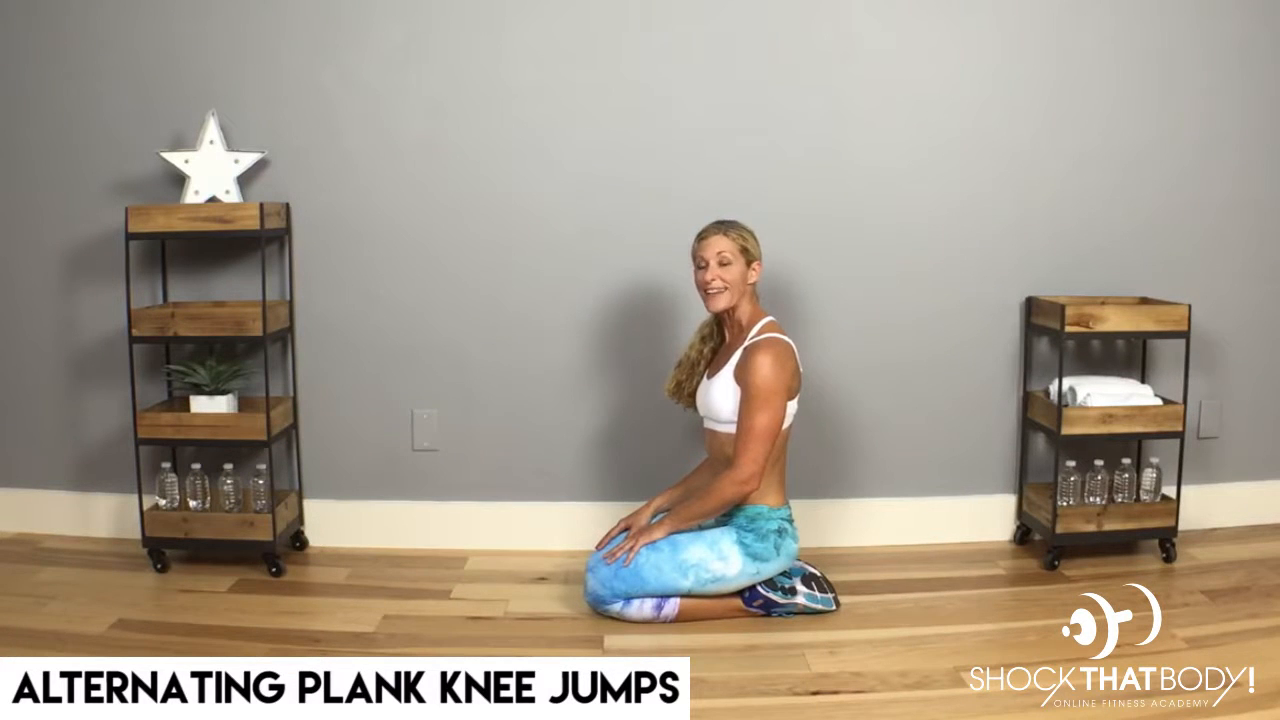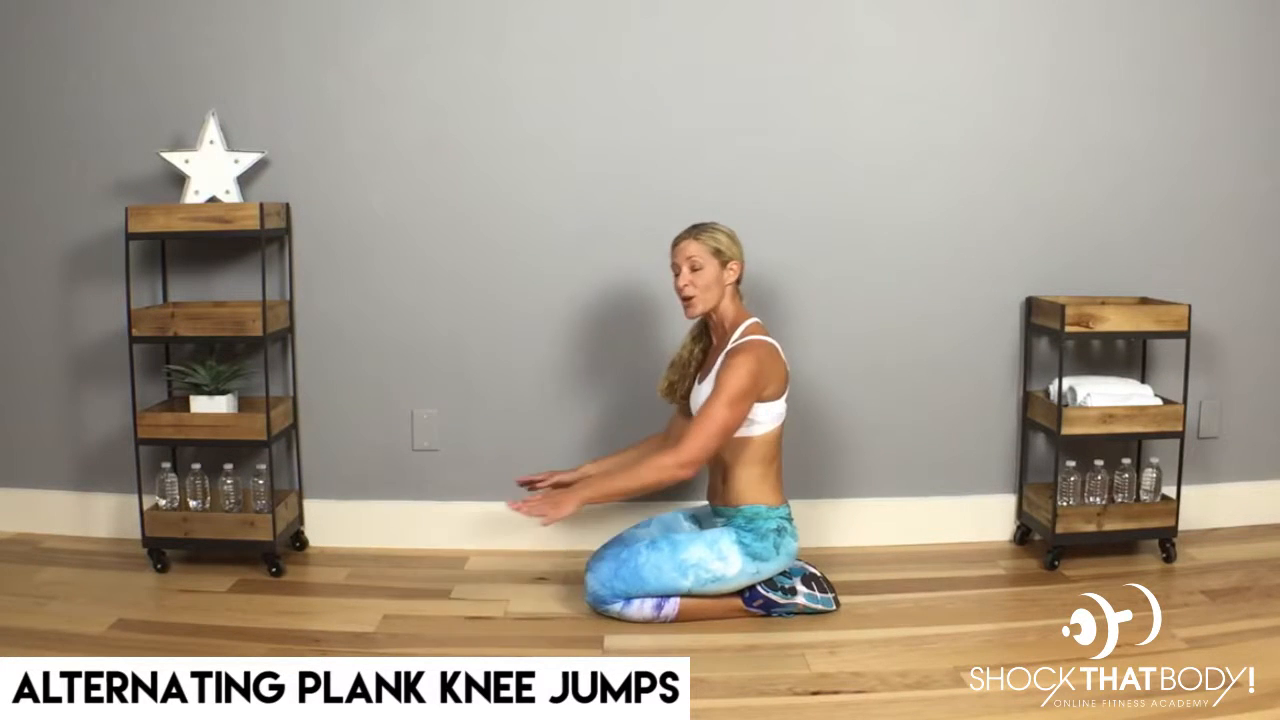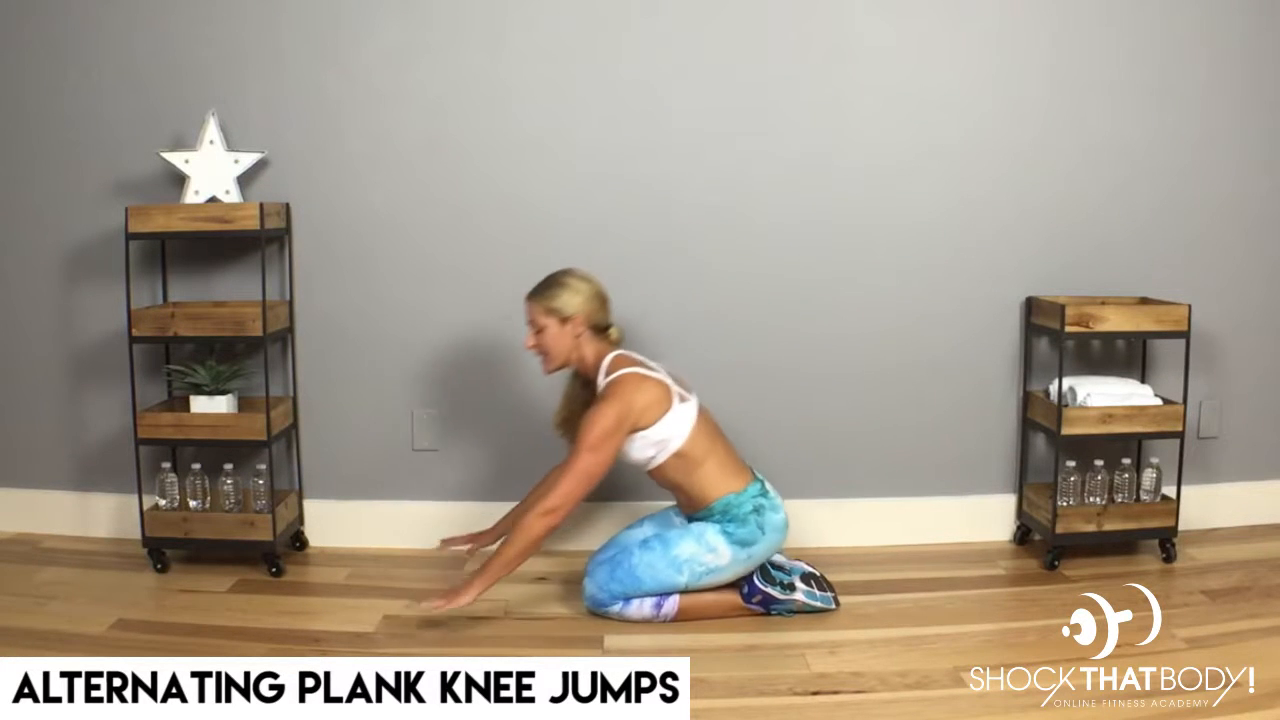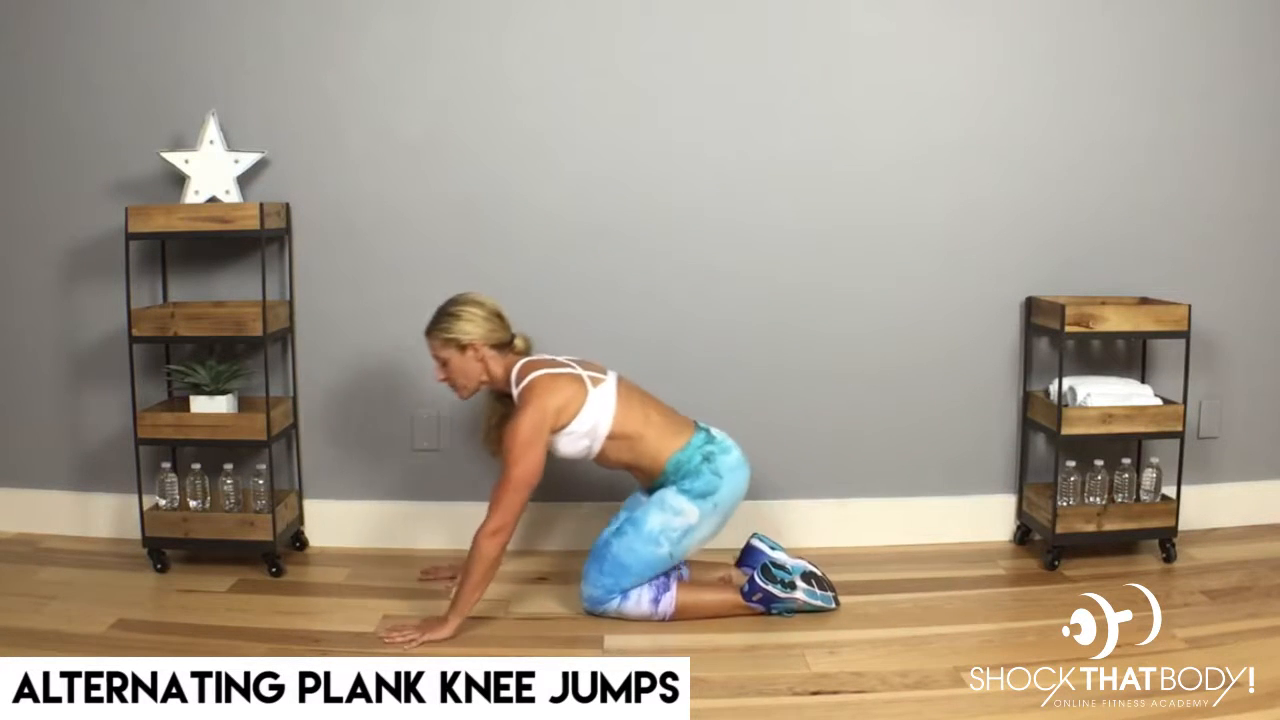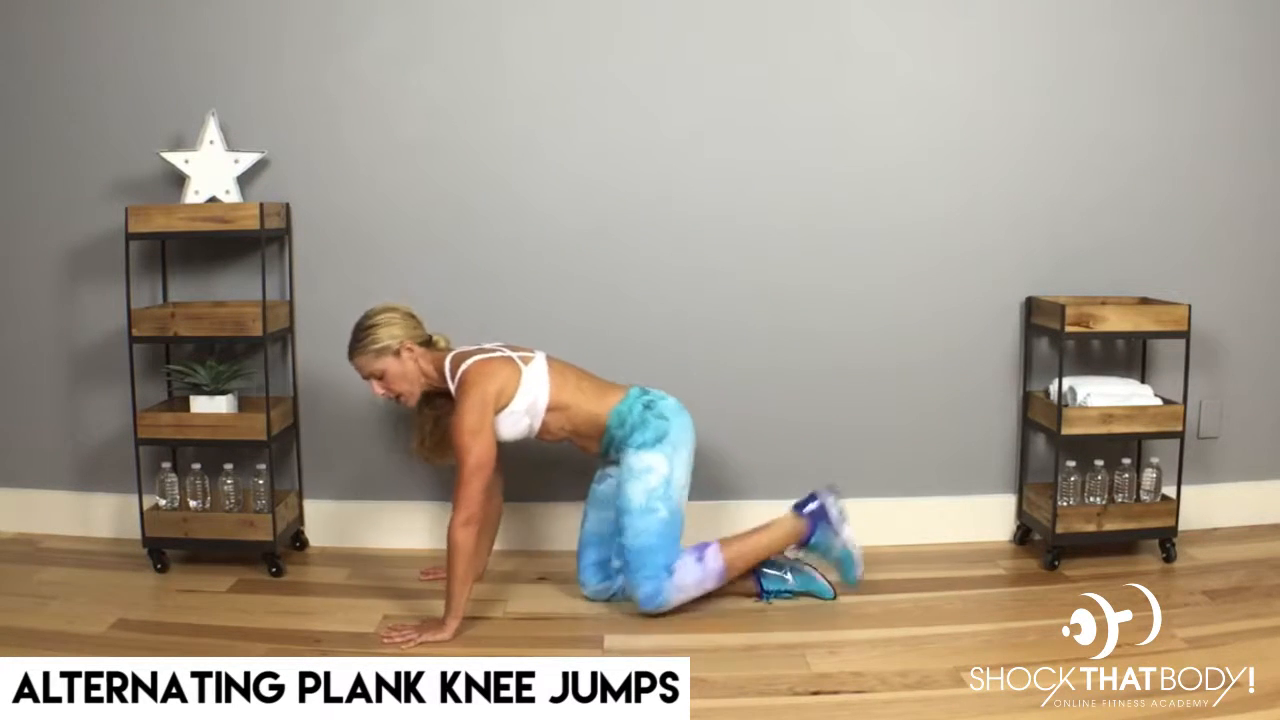
dt=0.5s
person 1, frame 1
left shoulder: (765, 353)
right shoulder: (722, 342)
left elbow: (744, 476)
left wrist: (664, 524)
right wrist: (653, 507)
left hip: (756, 533)
right hip: (727, 519)
left knee: (603, 584)
right knee: (609, 557)
left ankle: (758, 598)
right ankle: (768, 577)
person 1, frame 2
left shoulder: (750, 356)
right shoulder: (708, 344)
left elbow: (683, 461)
right elbow: (671, 437)
left wrist: (579, 495)
right wrist: (579, 474)
left hip: (755, 534)
right hip: (723, 520)
left knee: (605, 585)
right knee: (608, 562)
left ankle: (757, 598)
right ankle: (764, 576)
person 1, frame 3
left shoulder: (621, 394)
right shoulder: (615, 373)
left elbow: (552, 508)
right elbow: (568, 471)
left wrist: (475, 585)
right wrist: (497, 530)
left hip: (741, 523)
right hip: (715, 515)
left knee: (602, 589)
right knee: (605, 568)
left ankle: (755, 594)
right ankle: (752, 570)
person 1, frame 4
left shoulder: (534, 403)
right shoulder: (531, 374)
left elbow: (498, 525)
right elbow: (514, 499)
left wrist: (451, 620)
right wrist: (474, 566)
left hip: (704, 474)
right hip: (697, 462)
left knee: (602, 593)
right knee: (621, 568)
left ankle: (759, 593)
right ankle: (754, 569)
person 1, frame 5
left shoulder: (471, 391)
right shoulder: (462, 376)
left elbow: (466, 518)
right elbow: (490, 489)
left wrist: (448, 622)
right wrist: (473, 568)
left hip: (650, 427)
right hip: (624, 443)
left knee: (654, 590)
right knee: (599, 580)
left ankle: (805, 523)
right ankle: (761, 573)
